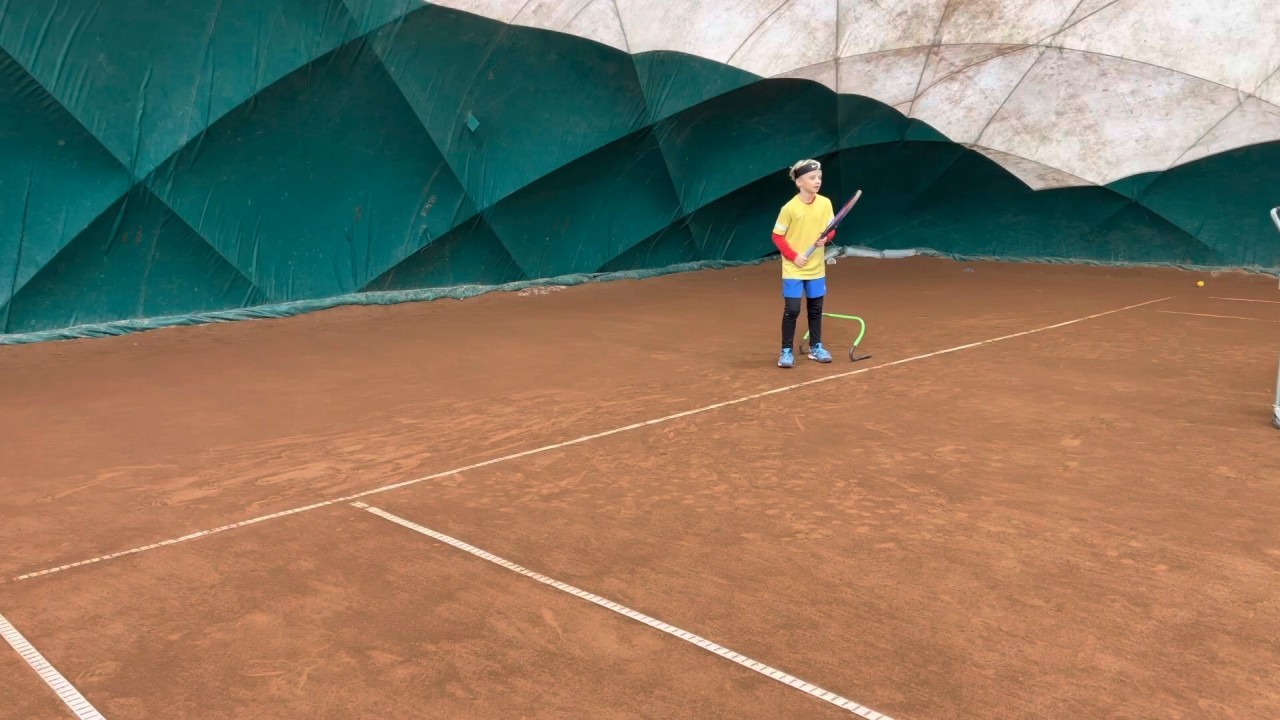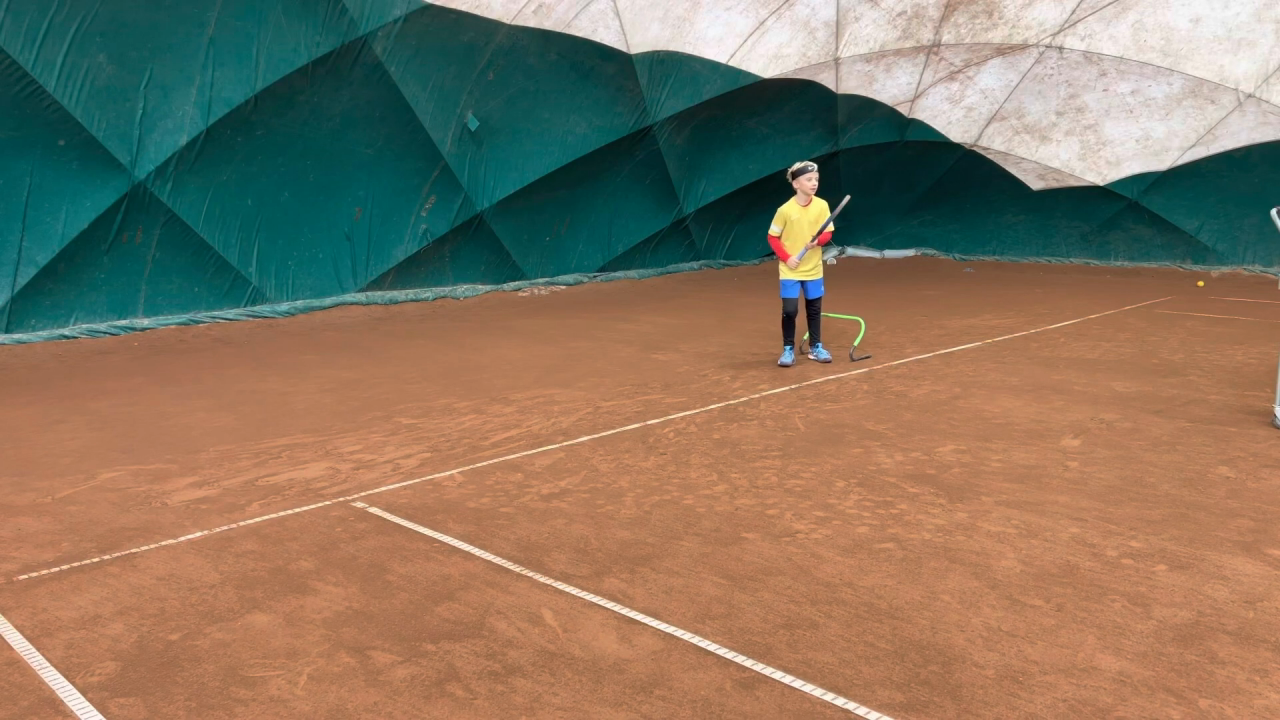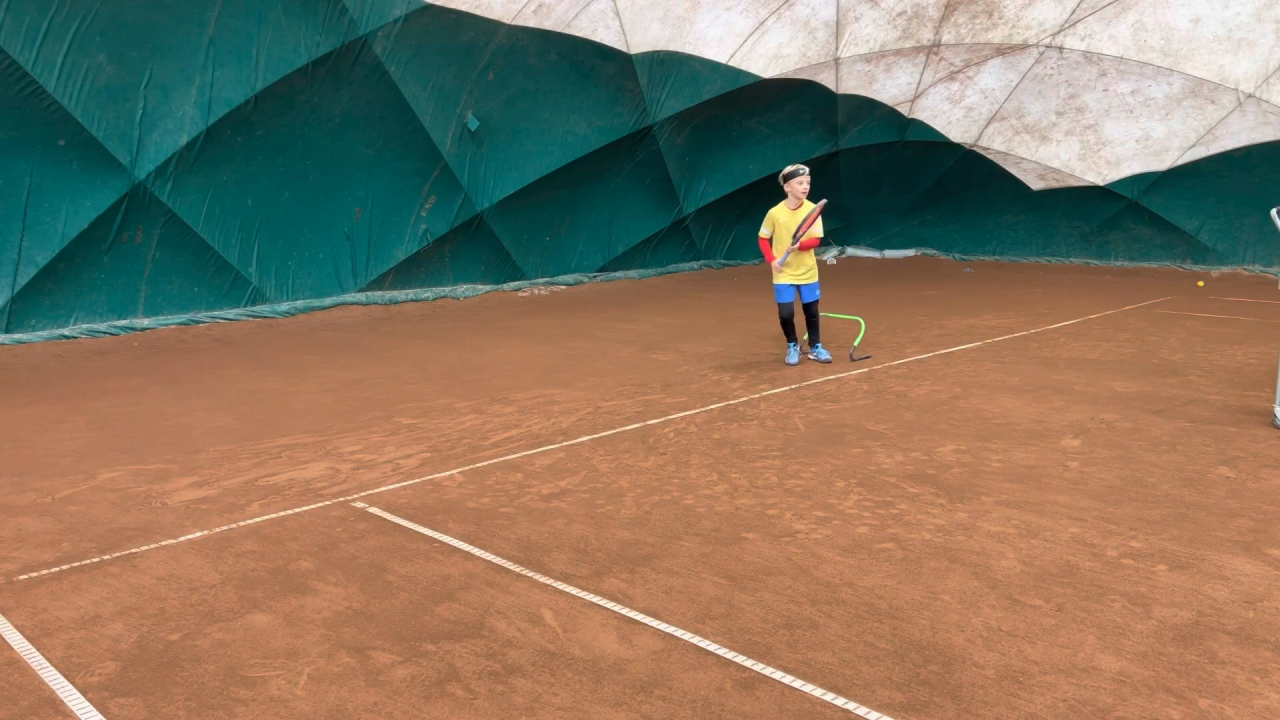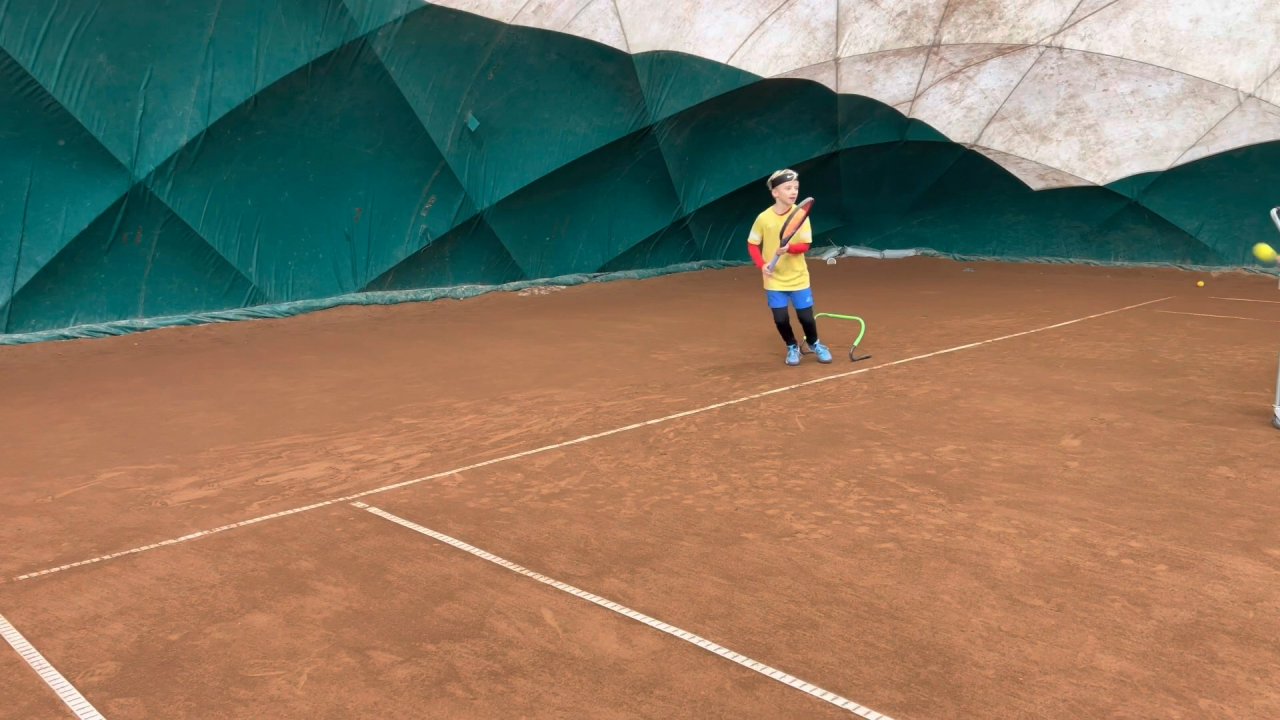
dt=0.1s
person 1, frame 1
left shoulder: (825, 204)
right shoulder: (789, 208)
left elbow: (831, 230)
right elbow: (777, 236)
left wrist: (825, 238)
right wrist: (793, 256)
left hip: (815, 268)
right hip: (794, 269)
left knee: (816, 308)
right knee: (792, 309)
left ankle: (816, 347)
right ankle: (787, 351)
person 1, frame 2
left shoulder: (822, 206)
right shoulder: (785, 210)
left elbow: (827, 233)
right elbow: (772, 237)
left wrist: (817, 241)
right wrist: (786, 258)
left hip: (813, 269)
right hip: (790, 270)
left knee: (814, 309)
right knee: (790, 310)
left ankle: (815, 347)
right ankle: (788, 349)
person 1, frame 3
left shoulder: (812, 210)
right shoulder: (774, 213)
left elbow: (816, 240)
right elbow: (763, 239)
left wrist: (799, 245)
right wrist: (772, 259)
left hip: (807, 271)
right hip: (783, 273)
left knee: (811, 309)
right knee: (786, 314)
left ankle: (815, 347)
right ankle: (793, 346)
person 1, frame 4
right shoulder: (763, 218)
left elbow: (805, 245)
right elbow: (752, 245)
left wrist: (788, 248)
right wrist: (762, 265)
left hip: (797, 277)
right hip: (775, 279)
left knee: (806, 317)
right knee: (781, 319)
left ankle: (815, 344)
right ankle: (792, 348)
